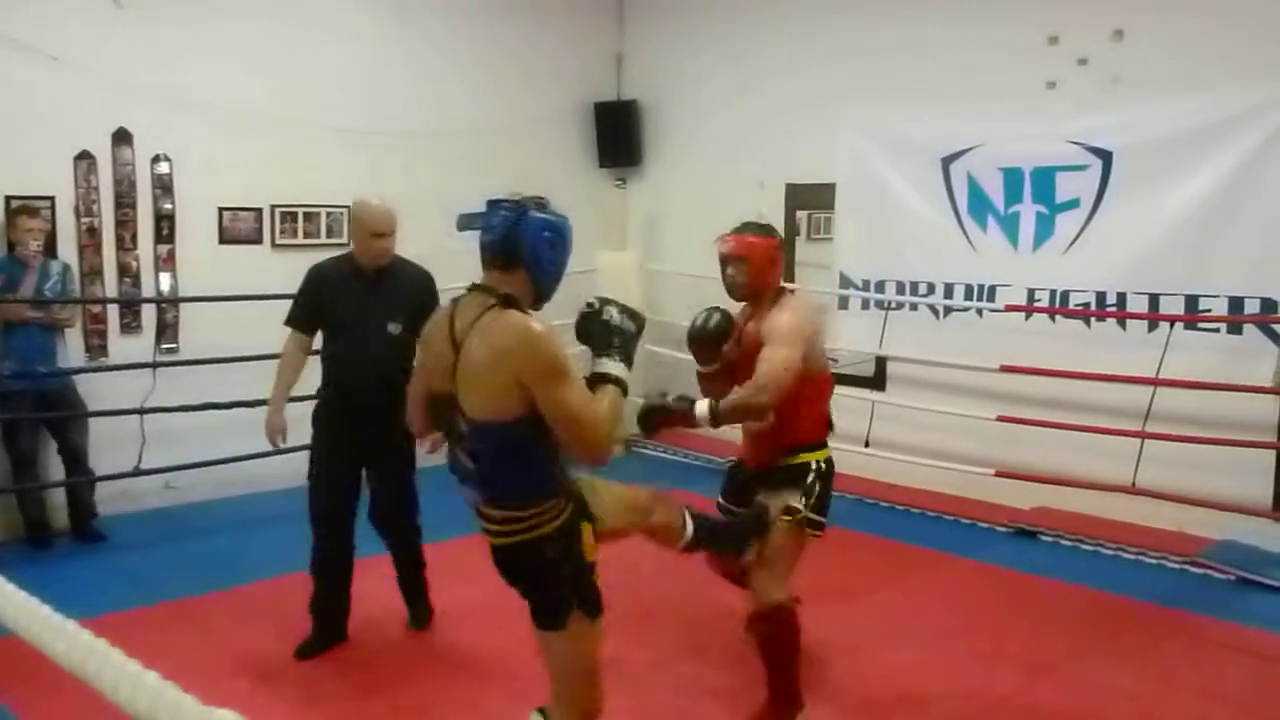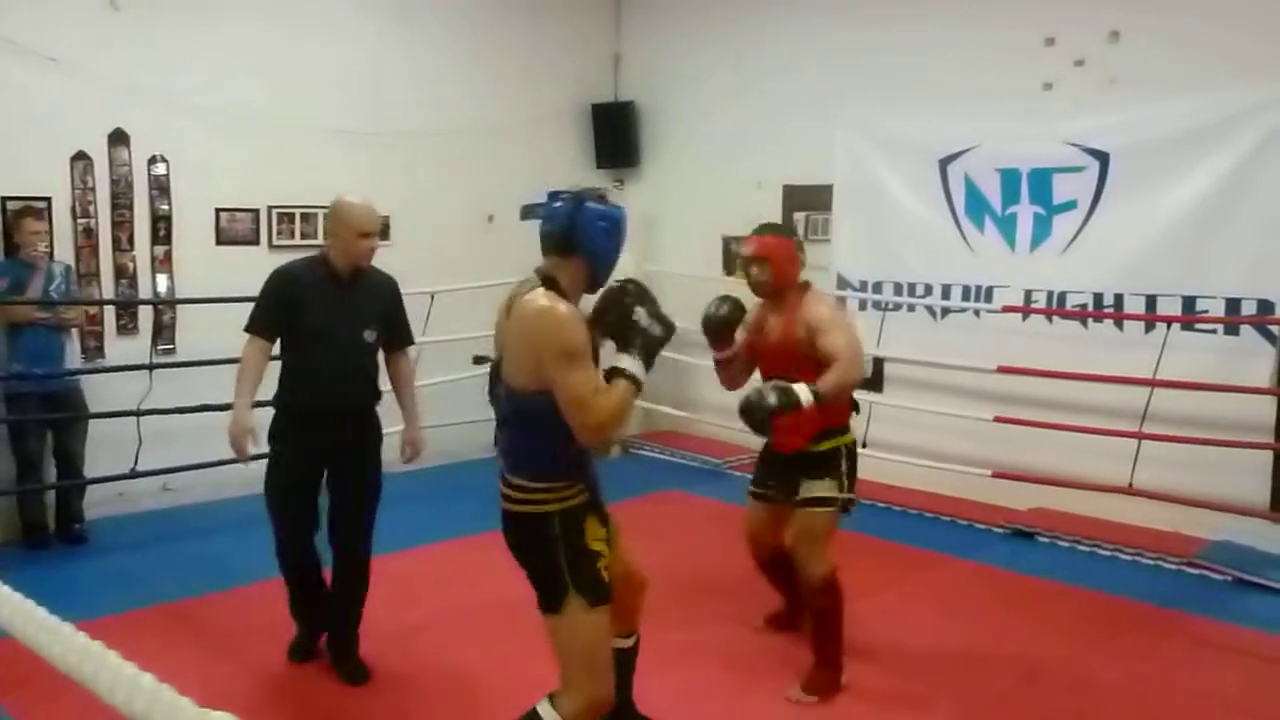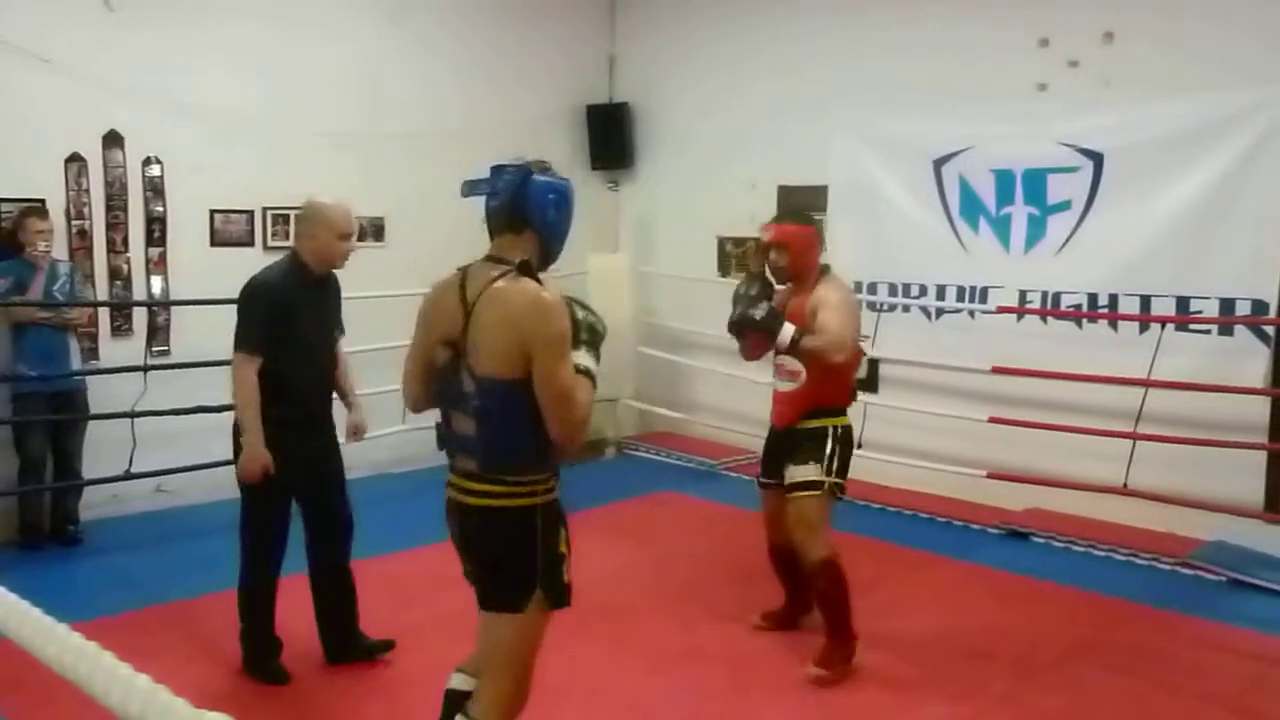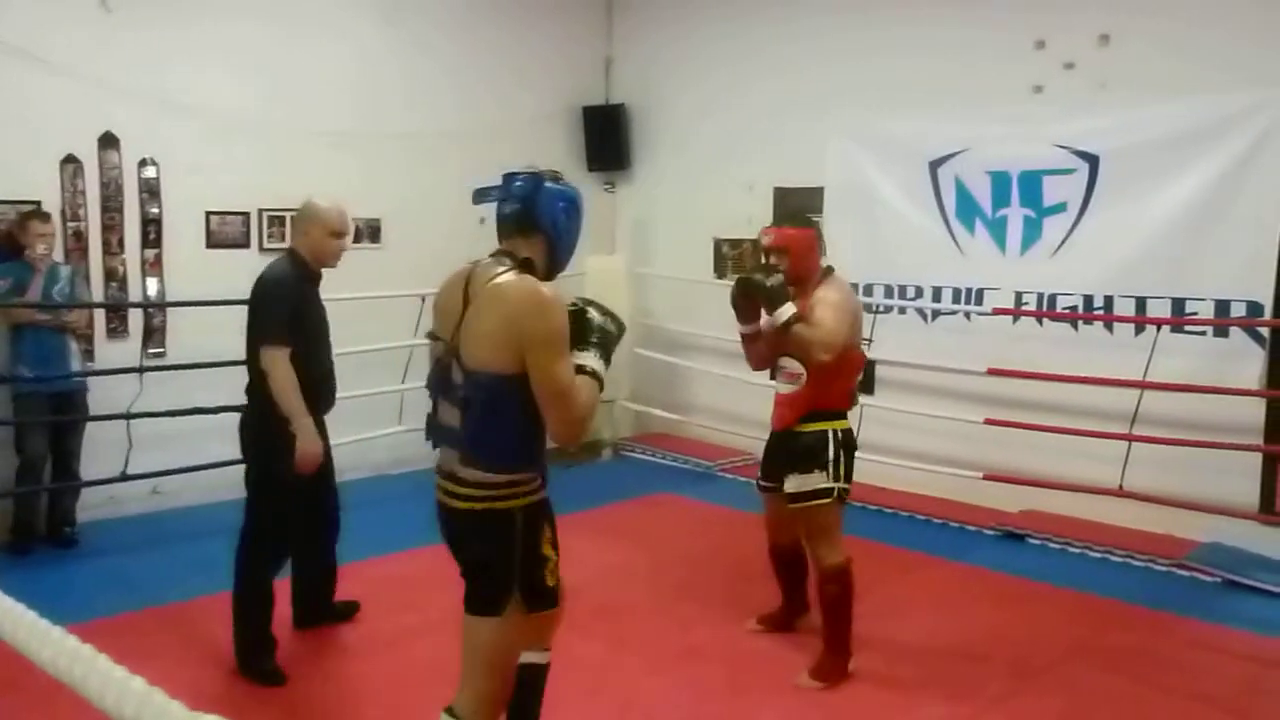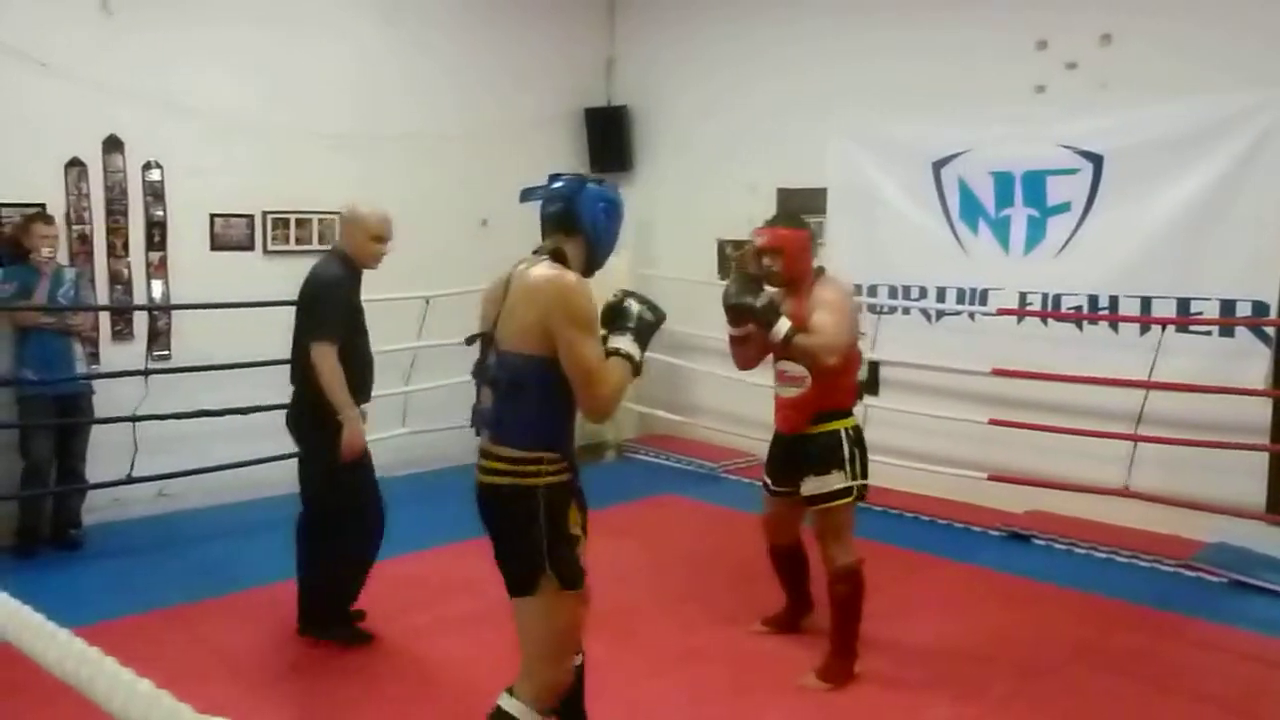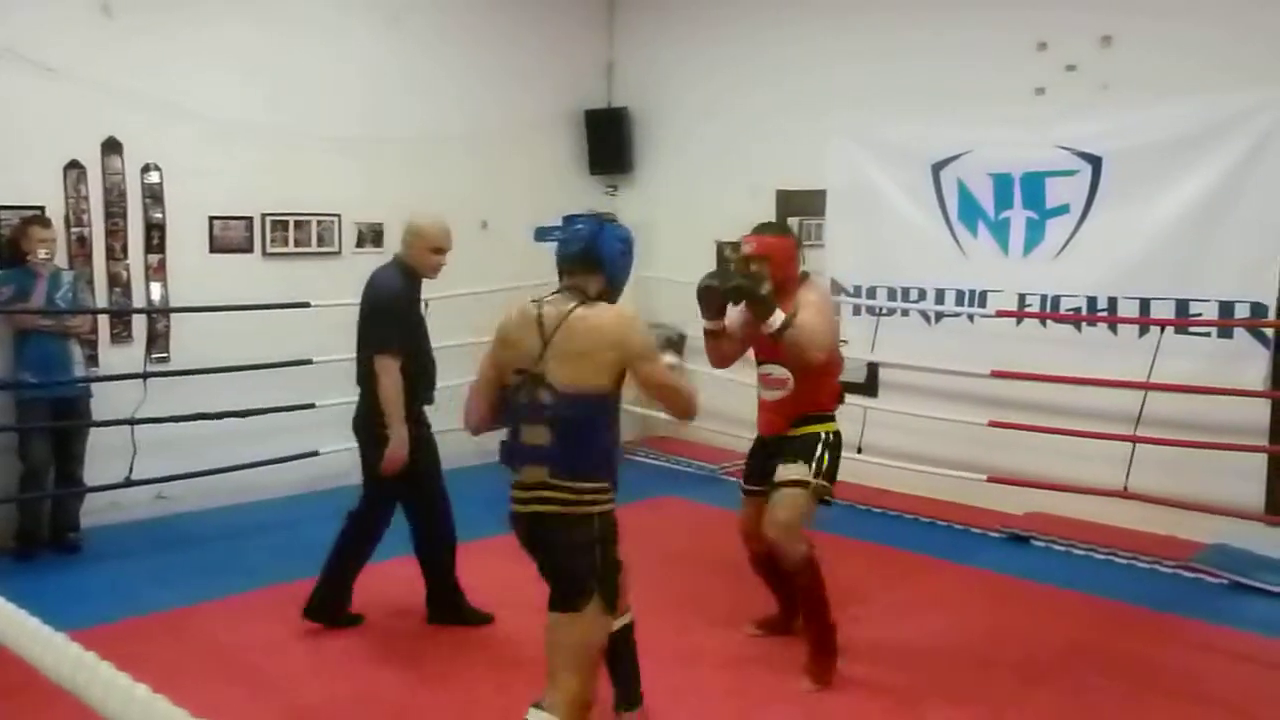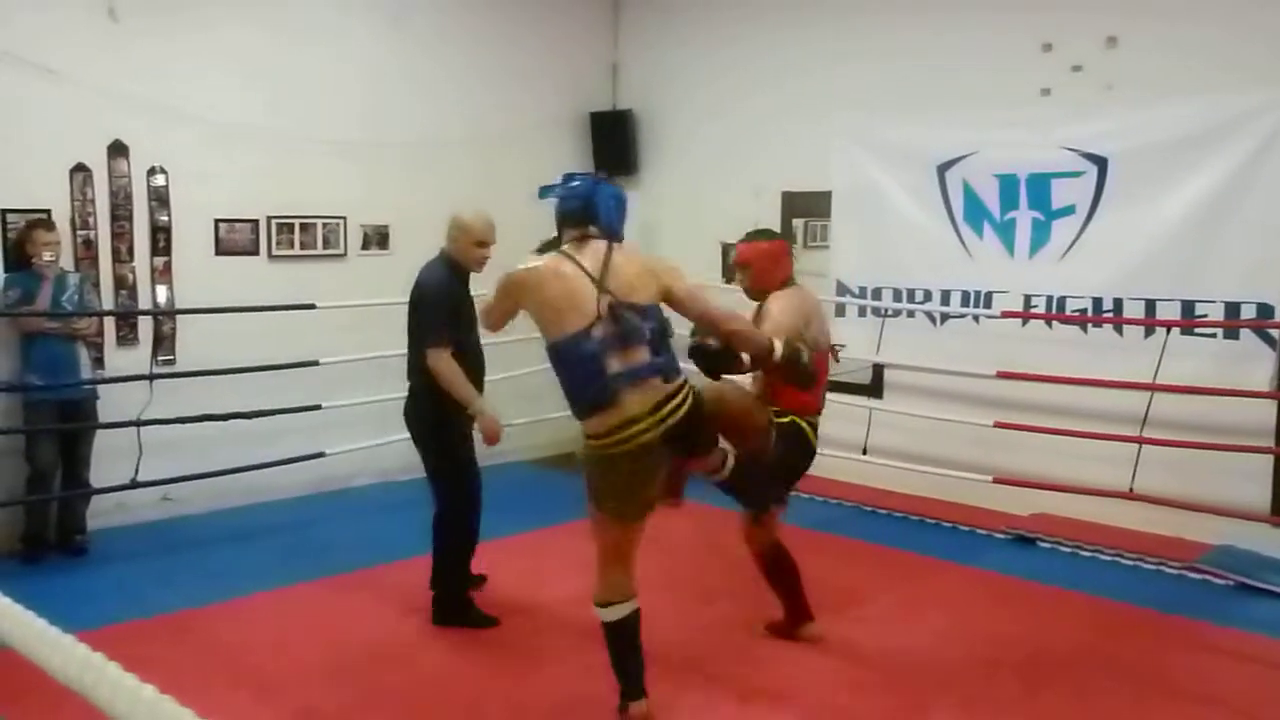
dt=0.4s
person 1, frame 1
left shoulder: (442, 324)
right shoulder: (523, 336)
left elbow: (421, 421)
right elbow: (594, 444)
right wrist: (613, 358)
left hip: (503, 510)
right hip: (539, 535)
left knee: (648, 506)
left ankle: (728, 536)
person 1, frame 2
left shoulder: (523, 302)
right shoulder: (552, 316)
right elbow: (594, 428)
left wrist: (600, 322)
right wrist: (634, 354)
left hip: (531, 494)
right hip: (552, 511)
left knee: (627, 586)
person 1, frame 3
left shoulder: (442, 296)
right shoulder: (537, 306)
left elbow: (415, 396)
right elbow: (569, 431)
right wrist: (583, 350)
left hip: (463, 497)
right hip: (518, 508)
left knee: (494, 656)
person 1, frame 4
left shoulder: (455, 286)
right shoulder: (537, 300)
right elbow: (567, 427)
right wrist: (593, 350)
left hip: (459, 489)
right hip: (502, 503)
left knee: (541, 610)
person 1, frame 5
left shoulder: (504, 286)
right shoulder: (565, 288)
right elbow: (598, 403)
right wrist: (629, 335)
left hip: (499, 475)
right hip: (535, 486)
left knee: (569, 618)
right knee: (548, 674)
person 1, frame 6
left shoulder: (513, 324)
right shoulder: (618, 326)
left elbow: (478, 419)
right elbow: (684, 406)
right wrist: (665, 356)
left hip: (528, 505)
right hip: (578, 511)
left knee: (609, 591)
person 1, frame 7
left shoulder: (529, 277)
right shoulder: (642, 263)
left elbow: (490, 319)
right elbow: (721, 321)
right wrist: (780, 351)
left hip: (615, 440)
right hip: (676, 411)
left knee: (613, 568)
right knee: (713, 459)
person 2, frame 1
left shoulder: (789, 320)
right shoulder: (745, 317)
left elbow: (763, 394)
right elbow: (719, 385)
left wrist: (689, 412)
right wrist: (706, 355)
left hip: (799, 466)
right hip: (756, 458)
left knee: (770, 585)
right ankle: (771, 609)
person 2, frame 2
left shoulder: (819, 310)
right shoulder: (756, 314)
left elbow: (851, 367)
right elbow: (732, 380)
left wrist: (798, 397)
right wrist: (720, 345)
left hip: (824, 450)
right hip: (780, 447)
left knee: (808, 555)
right knee: (761, 538)
left ankle: (827, 668)
right ankle: (796, 606)
person 2, frame 3
left shoulder: (832, 295)
right shoulder: (785, 294)
left elbow: (837, 352)
right elbow: (753, 353)
left wrist: (778, 329)
right wrist: (750, 317)
left hip: (821, 431)
right hip: (784, 428)
left knee: (809, 535)
right knee: (776, 527)
left ankle: (841, 644)
right ankle: (797, 605)
person 2, frame 4
left shoulder: (834, 296)
right shoulder: (789, 296)
left elbow: (823, 350)
right elbow: (760, 361)
left wrist: (779, 309)
right wrist: (748, 317)
left hip: (821, 435)
right hip: (786, 431)
left knee: (823, 542)
right knee: (778, 528)
left ankle: (836, 655)
right ankle: (792, 607)
person 2, frame 5
left shoulder: (830, 296)
right shoulder: (778, 298)
left elbow: (828, 355)
right elbow: (746, 360)
left wrist: (773, 322)
right wrist: (739, 319)
left hip: (830, 436)
right hip: (789, 434)
left knee: (835, 546)
right knee: (777, 528)
left ankle: (842, 656)
right ankle: (798, 608)
person 2, frame 6
left shoulder: (813, 299)
right shoulder: (754, 306)
left elbow: (817, 353)
right elbow: (720, 357)
left wrist: (768, 310)
right wrist: (713, 314)
left hip: (810, 437)
right hip: (773, 437)
left knee: (783, 537)
right knee: (753, 535)
left ankle: (822, 645)
right ankle: (792, 611)
person 2, frame 7
left shoulder: (787, 304)
right shoulder: (788, 303)
right elbow: (743, 355)
left wrist: (717, 350)
right wrist: (718, 346)
left hip: (781, 430)
right hip: (791, 438)
right knee: (761, 534)
right ankle: (797, 617)
person 3, frame 1
left shoulder: (415, 281)
right shoulder: (324, 278)
right elbow: (299, 341)
right wrist: (276, 404)
left hip: (390, 418)
right hip: (335, 416)
left knee: (394, 513)
right knee: (329, 522)
left ankle: (416, 592)
right ankle: (328, 623)
person 3, frame 2
left shoulder: (382, 288)
right shoulder: (290, 281)
left elbow: (397, 355)
right elbow: (257, 347)
left wrist: (412, 419)
right wrist: (242, 410)
left hip: (358, 429)
right hip: (296, 429)
left knee: (353, 542)
right knee: (292, 534)
left ankle: (344, 645)
right ankle: (310, 624)
person 3, frame 3
left shoulder: (327, 284)
right shoulder: (268, 288)
right elbow: (246, 367)
left wrist: (352, 405)
right wrist: (252, 441)
left hip: (318, 429)
right hip: (271, 435)
left knee: (333, 533)
right knee: (264, 543)
left ankle: (343, 638)
right ankle: (259, 650)
person 3, frame 4
left shoulder: (304, 279)
right shoulder: (280, 282)
right elbow: (274, 360)
right wrist: (303, 429)
left hip: (303, 426)
right hip: (277, 430)
left knee: (320, 518)
right knee: (267, 536)
left ankle: (315, 604)
right ankle: (253, 649)
person 3, frame 5
left shoulder: (336, 275)
right shoulder: (332, 281)
right elbow: (322, 355)
left wrist: (351, 408)
right wrist: (349, 418)
left hip: (318, 415)
right hip: (326, 419)
left knee: (322, 511)
right knee: (363, 515)
left ankle: (316, 609)
right ankle: (330, 613)
person 3, frame 6
left shoulder: (393, 280)
right shoulder: (394, 291)
right elbow: (387, 367)
right wrist: (398, 433)
left hip: (378, 417)
right hip: (393, 420)
left knee: (374, 508)
right knee: (431, 512)
left ankle: (329, 600)
right ankle: (444, 602)
person 3, frame 7
left shoulder: (453, 276)
right shoulder: (436, 285)
right elbow: (438, 359)
left wrist: (475, 403)
right wrist: (481, 410)
left hip: (448, 408)
right hip: (436, 411)
left knee: (464, 493)
right knee: (457, 500)
left ankle: (452, 573)
right ankle: (451, 603)
person 4, frame 1
left shoulder: (60, 269)
left elbow: (71, 317)
left wrist: (30, 313)
right wrist: (31, 269)
left hip: (55, 375)
left knee: (76, 449)
left ankle: (84, 519)
right ankle: (36, 526)
person 4, frame 2
left shoulder: (63, 271)
left elbow: (76, 317)
left wrist: (35, 315)
right wrist: (38, 271)
left hip: (64, 379)
left knee: (72, 456)
right knee: (29, 459)
left ankle: (71, 522)
right ankle: (35, 528)
person 4, frame 3
left shoulder: (68, 270)
left elbow: (82, 316)
left wrist: (39, 314)
right wrist: (39, 271)
left hip: (69, 378)
right hip: (29, 380)
left knee: (70, 457)
right knee: (33, 458)
left ankle: (66, 523)
right ankle: (31, 528)
person 4, frame 4
left shoulder: (69, 273)
left elbow: (82, 319)
left wrist: (38, 316)
right wrist: (38, 272)
left hip: (69, 379)
right hip: (30, 382)
left knee: (68, 458)
right knee: (32, 458)
left ankle: (62, 524)
person 4, frame 5
left shoulder: (73, 276)
left elbow: (87, 323)
left wrist: (43, 319)
right wrist: (52, 295)
left hip: (74, 382)
right hip: (35, 384)
left knee: (73, 461)
right knee: (38, 461)
left ankle: (66, 526)
right ankle: (30, 532)
person 4, frame 6
left shoulder: (71, 279)
left elbow: (85, 324)
left wrist: (42, 322)
right wrist: (41, 278)
left hip: (72, 384)
right hip: (33, 387)
left knee: (71, 463)
right knee: (36, 464)
left ankle: (65, 529)
right ankle: (28, 535)
person 4, frame 7
left shoulder: (78, 281)
left elbow: (92, 326)
left wrist: (48, 324)
right wrist: (47, 280)
left hip: (79, 386)
right hip: (39, 390)
left knee: (78, 465)
right knee: (43, 466)
left ankle: (72, 531)
right ankle: (35, 538)
